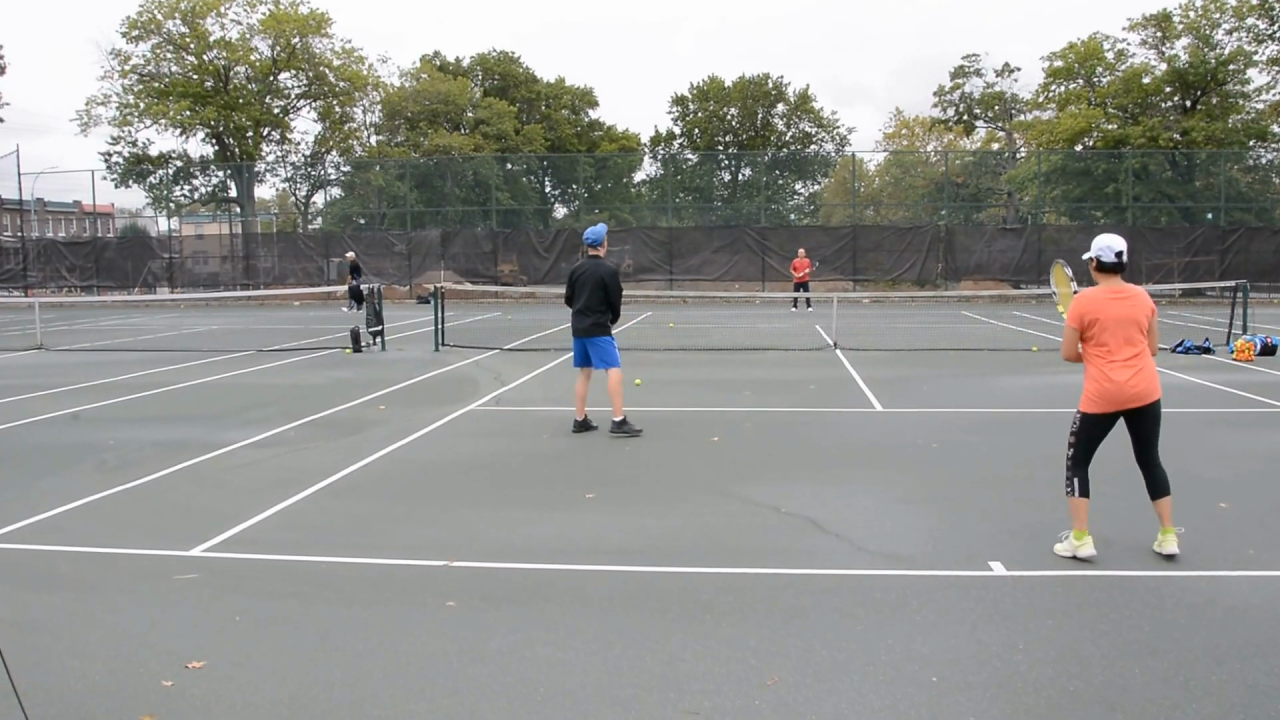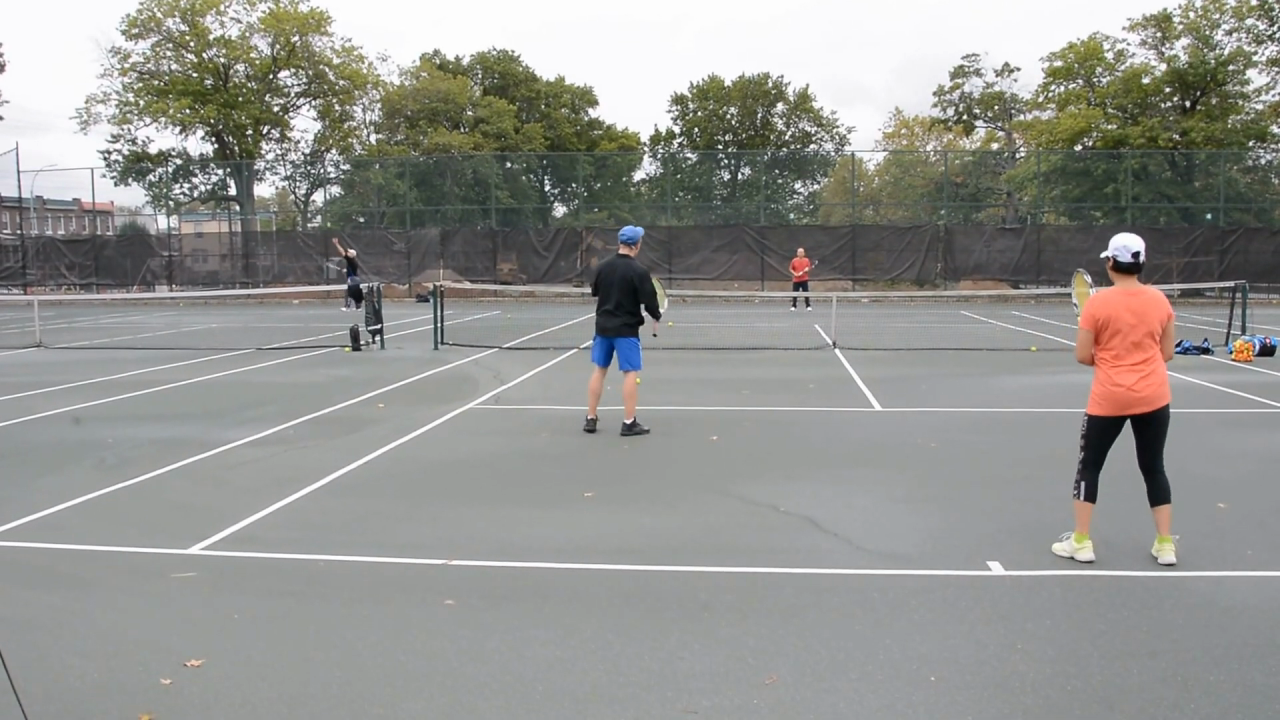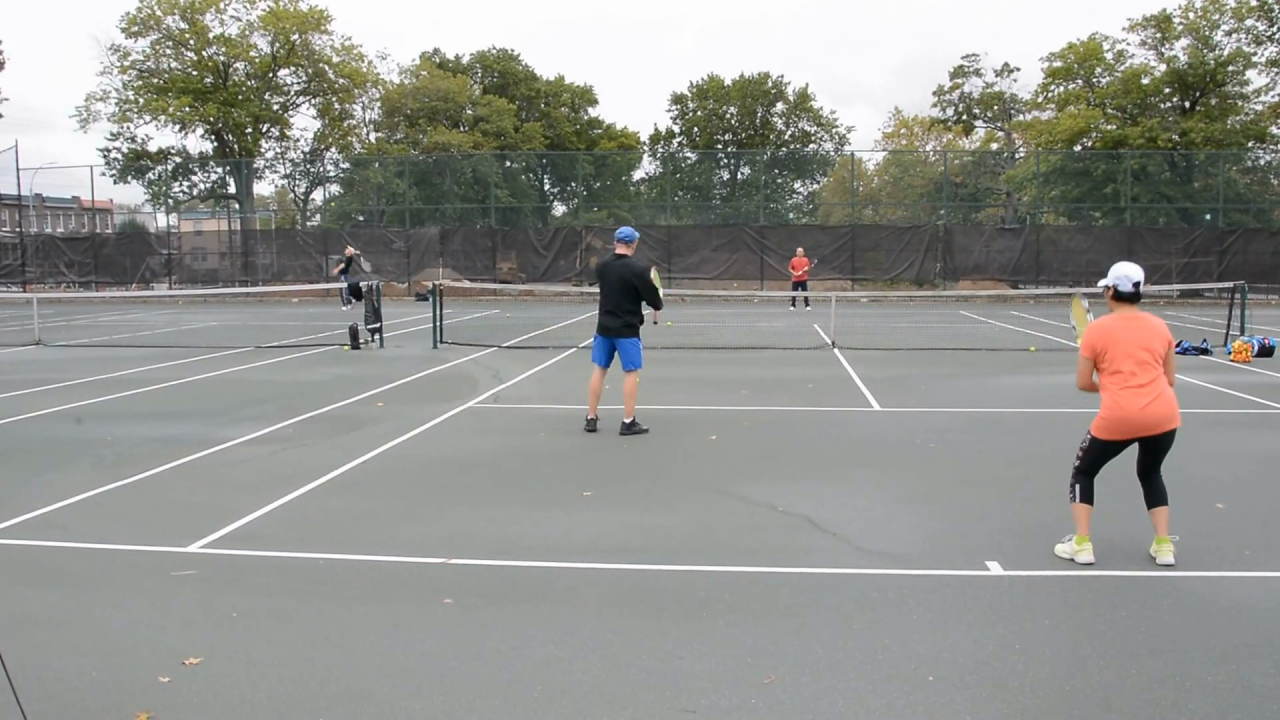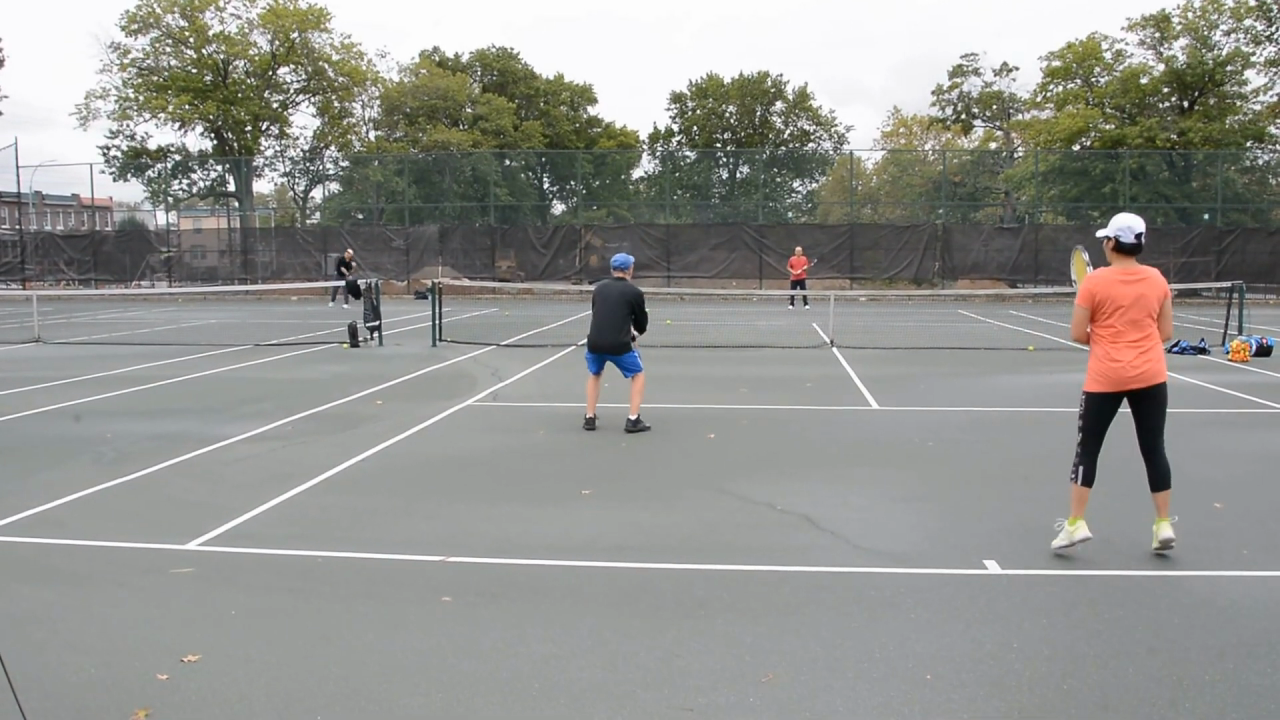
dt=0.5s
person 1, frame 1
left shoulder: (1082, 300)
right shoulder: (1142, 297)
left elbow: (1068, 353)
right elbow: (1152, 348)
left hip: (1102, 396)
right hip: (1144, 392)
left knee: (1077, 462)
right knee: (1150, 461)
left ankle: (1081, 539)
right ankle: (1168, 537)
person 1, frame 2
left shoulder: (1097, 302)
right shoulder: (1160, 300)
left elbow: (1082, 356)
right elbow: (1167, 352)
left hip: (1109, 400)
right hip: (1153, 398)
left knee: (1089, 467)
right knee: (1154, 468)
left ankle: (1081, 542)
right ankle: (1166, 544)
person 1, frame 3
left shoulder: (1097, 329)
right shoulder: (1159, 326)
left elbow: (1083, 383)
right elbow: (1170, 379)
left hip: (1118, 421)
right hip: (1164, 417)
left knee: (1083, 471)
right knee: (1150, 474)
left ankle: (1081, 544)
right ankle: (1163, 546)
person 1, frame 4
left shoulder: (1094, 281)
right shoulder: (1157, 280)
left elbow: (1077, 334)
right elbow: (1166, 333)
left hip: (1106, 379)
right hip: (1150, 376)
left knee: (1088, 449)
right knee: (1153, 449)
left ankle: (1075, 523)
right ankle: (1163, 524)
person 2, frame 1
left shoulder: (576, 269)
right shoulder: (608, 271)
left elbow: (568, 299)
right elbow: (616, 301)
right wrist: (612, 319)
left hip: (579, 328)
right hip: (599, 330)
left knee: (584, 372)
right knee: (614, 371)
left ankle: (580, 420)
right ankle: (619, 420)
person 2, frame 2
left shoulder: (604, 266)
right shoulder: (639, 271)
left elbow: (595, 291)
right elbow: (649, 300)
right wrist: (656, 316)
left hip: (603, 326)
right hip: (626, 329)
left knee: (599, 370)
right knee: (630, 373)
left ankle: (591, 418)
right ankle: (629, 423)
person 2, frame 3
left shoulder: (602, 266)
right shoulder: (637, 269)
right elbow: (652, 296)
right wrist: (658, 305)
left hip: (604, 327)
right hip: (627, 329)
left knee: (599, 370)
right knee: (631, 373)
left ankle: (591, 419)
right ankle: (628, 422)
person 2, frame 4
left shoulder: (599, 288)
right shoulder: (634, 292)
right elbow: (641, 322)
right wrist: (636, 332)
left hip: (595, 343)
right hip: (619, 345)
left knee: (594, 375)
right knee: (638, 375)
left ankle: (589, 417)
right ankle: (633, 420)
